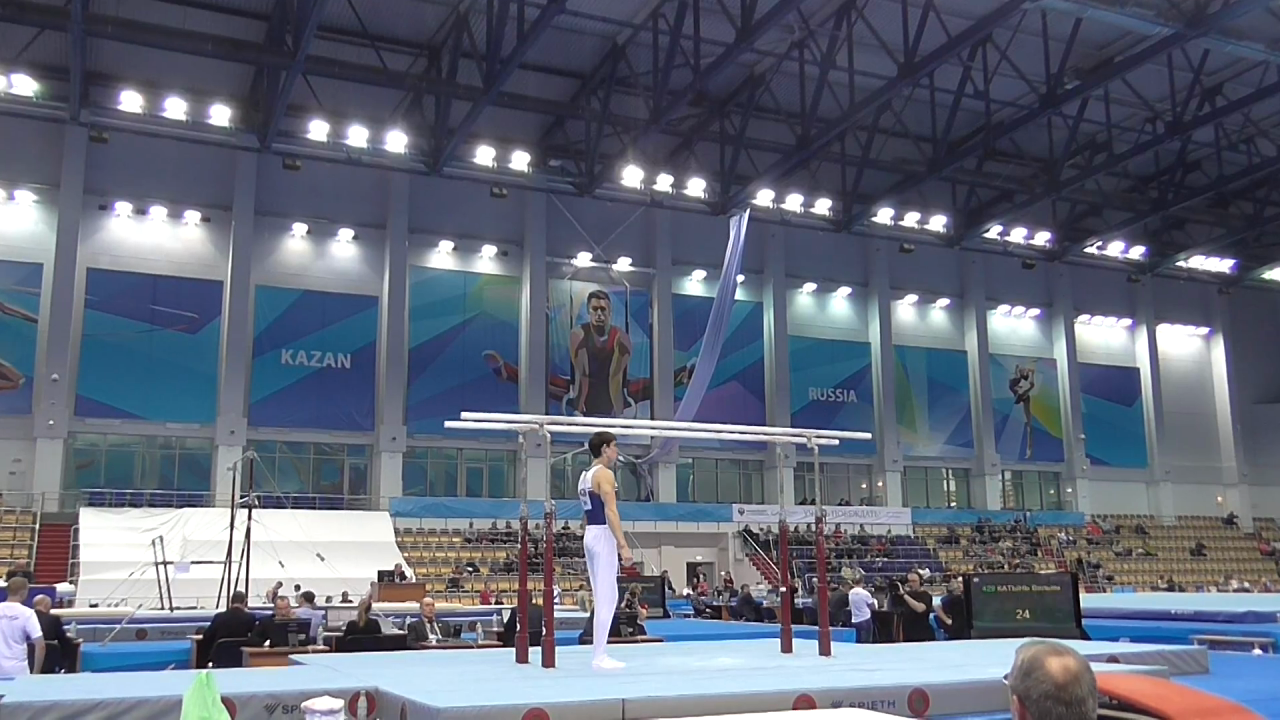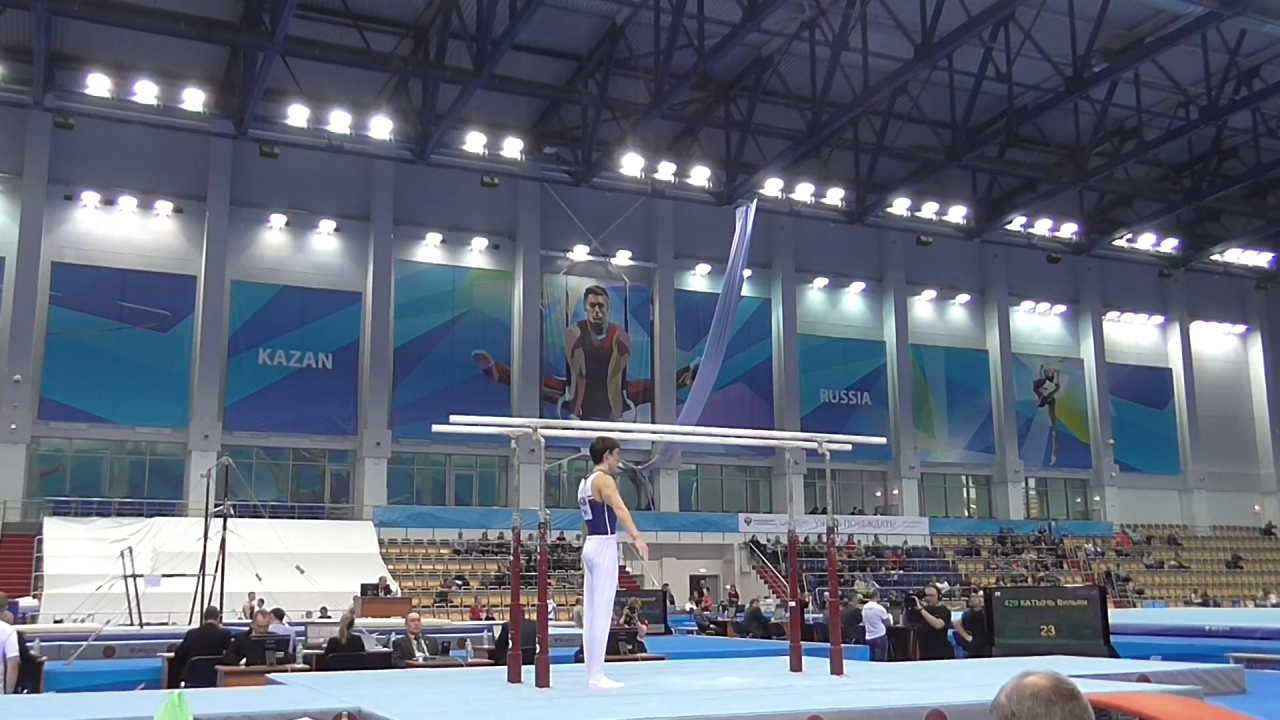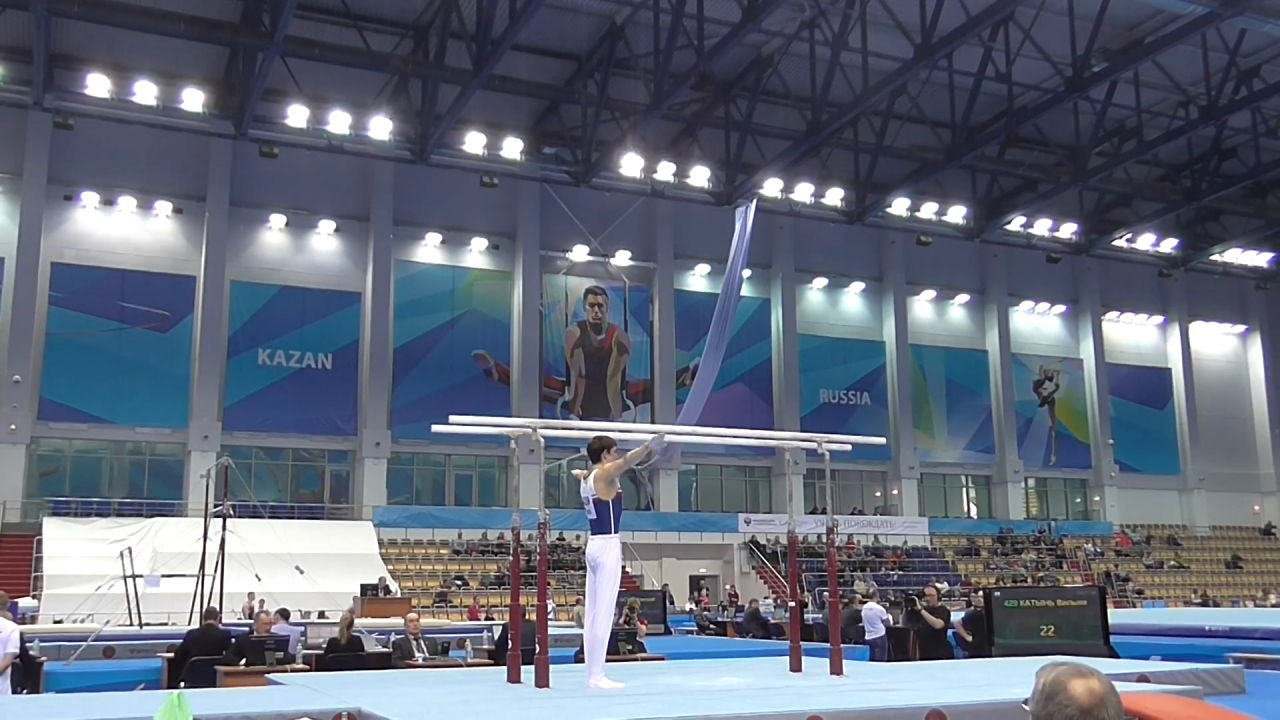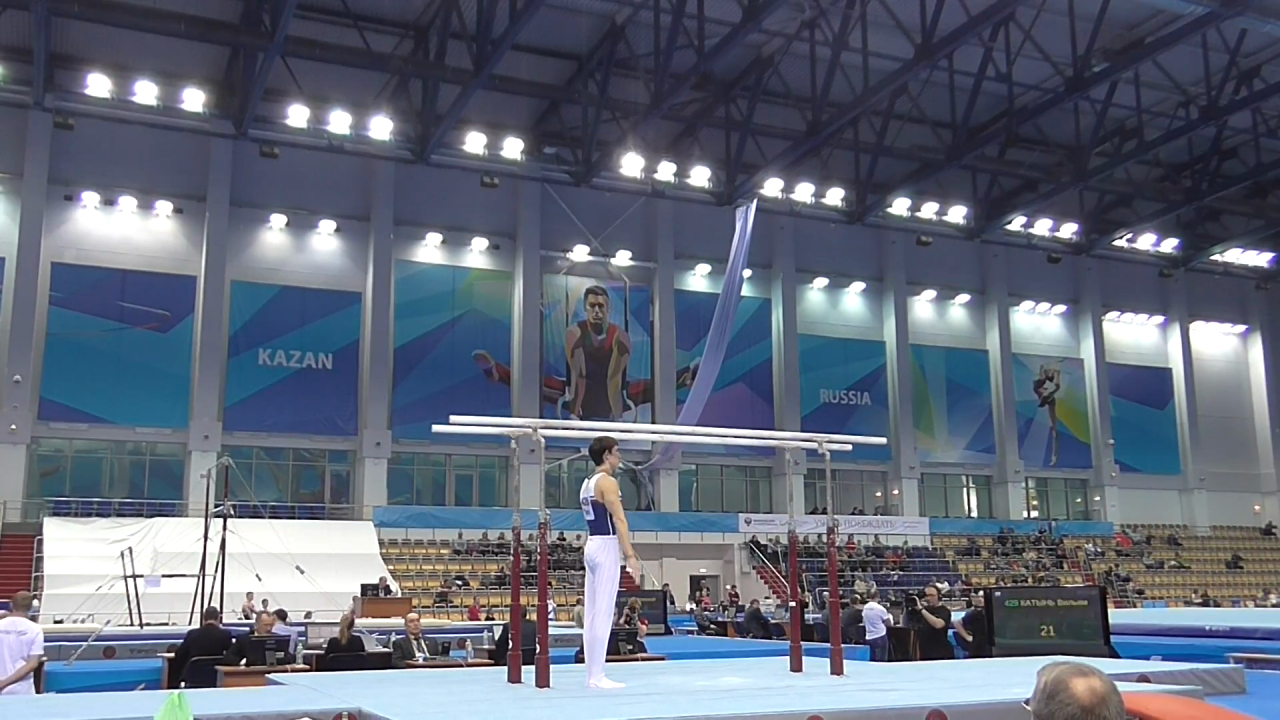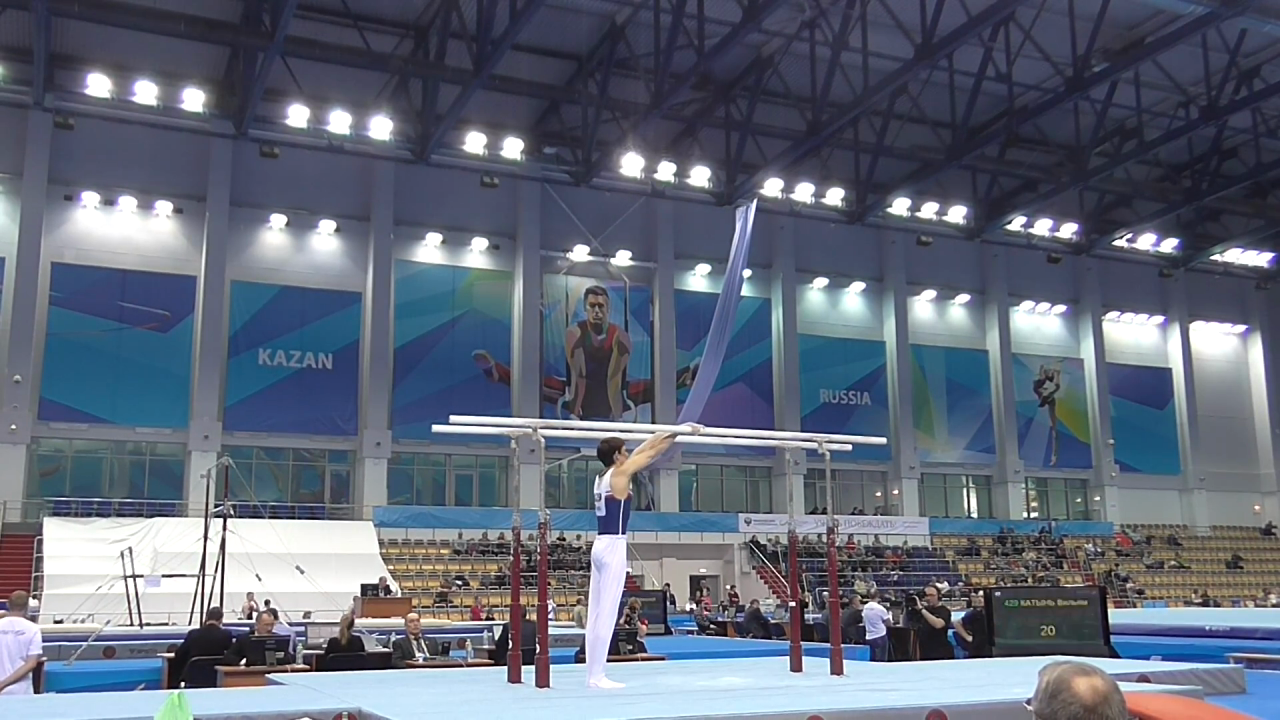
dt=1s
person 1, frame 1
left shoulder: (585, 475)
right shoulder: (604, 473)
right elbow: (611, 512)
right wrist: (623, 545)
left hip: (589, 535)
right hip: (603, 535)
left knee: (604, 598)
right knee: (606, 599)
left ankle: (600, 652)
right ankle: (600, 657)
person 1, frame 2
left shoulder: (586, 482)
right shoulder: (603, 479)
right elbow: (619, 509)
right wrist: (637, 537)
left hip: (590, 546)
right hip: (604, 546)
left knee: (593, 613)
right knee: (602, 613)
left ankle: (593, 673)
right ankle: (597, 676)
person 1, frame 3
left shoulder: (587, 478)
right shoulder: (604, 473)
right elbow: (626, 461)
left wrist: (579, 471)
right wrist: (648, 447)
left hip: (594, 545)
right hip: (608, 545)
left knee: (594, 613)
right knee: (604, 613)
left ankle: (593, 674)
right ankle: (597, 676)
person 1, frame 4
left shoulder: (588, 483)
right shoulder: (607, 481)
right elbow: (619, 519)
right wrist: (631, 555)
left hip: (592, 546)
right hip: (606, 546)
left knee: (593, 614)
right knee: (603, 614)
left ankle: (593, 674)
right ankle: (597, 676)
person 1, frame 5
left shoulder: (602, 477)
right shoulder: (619, 473)
left elbow: (642, 452)
right elbow: (652, 452)
left wrist: (668, 433)
right wrist: (678, 432)
left hip: (600, 546)
right hip: (614, 547)
left knee: (597, 613)
right knee: (607, 613)
left ankle: (594, 674)
right ankle: (597, 676)
